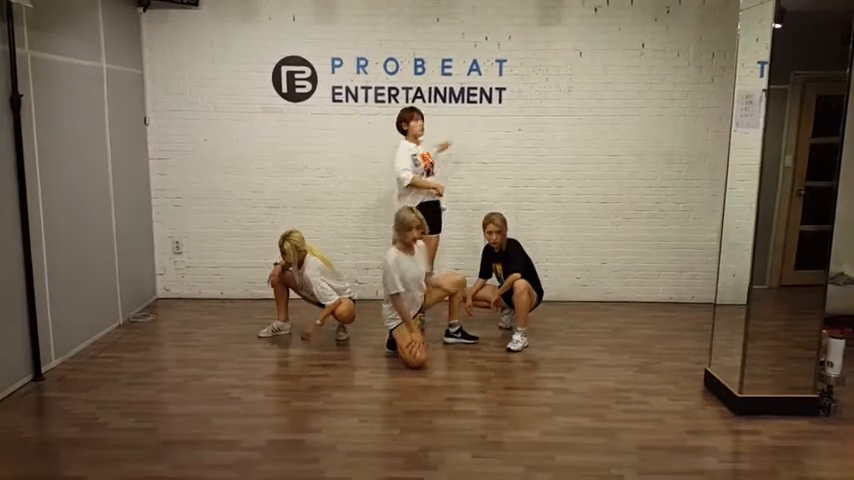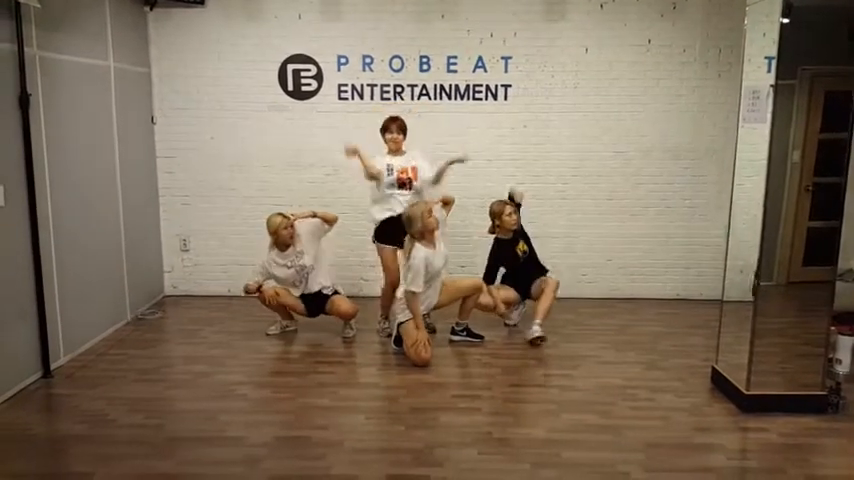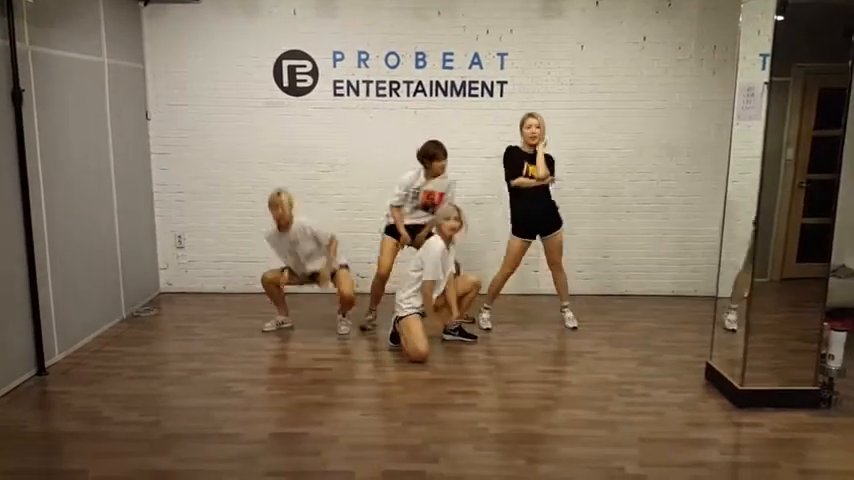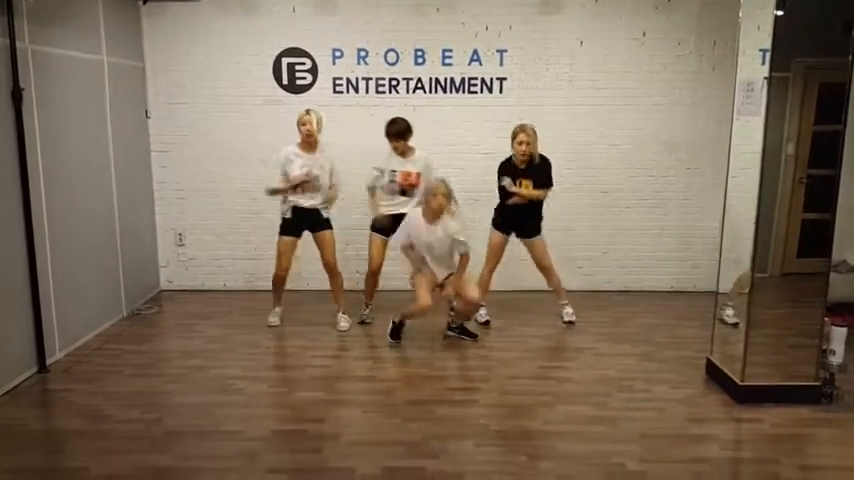
dt=1s
person 1, frame 1
left shoulder: (423, 148)
right shoulder: (403, 148)
right elbow: (406, 178)
left wrist: (439, 150)
right wrist: (434, 184)
left hip: (432, 206)
right hip: (412, 209)
left knee: (428, 265)
person 1, frame 2
left shoulder: (416, 159)
right shoulder: (379, 161)
left elbow: (433, 179)
right elbow: (372, 176)
left wrist: (446, 164)
right wrist: (359, 154)
right hip: (387, 222)
right knee: (392, 280)
left ankle: (422, 315)
right ankle: (384, 319)
person 1, frame 3
left shoulder: (448, 183)
right shoulder: (411, 178)
right elbow: (395, 205)
left wrist: (424, 233)
right wrist: (403, 233)
left hip: (423, 228)
right hip: (398, 225)
right knee: (383, 272)
right ankle: (371, 313)
person 1, frame 4
left shoulder: (423, 161)
right shoulder: (386, 161)
right elbow: (372, 187)
right wrist: (376, 211)
left hip: (409, 215)
right hip: (384, 216)
right knee: (374, 267)
right ankle: (367, 307)
person 2, frame 1
left shoulder: (513, 247)
right shoulder: (488, 250)
left elbow: (516, 275)
right elbow: (483, 277)
left wrist: (498, 294)
right wrist: (469, 296)
left hip: (530, 294)
right hip: (507, 293)
left knee: (520, 284)
right knee: (466, 294)
left ankle: (521, 335)
right ankle: (508, 310)
person 2, frame 2
left shoulder: (516, 226)
right shoulder: (498, 249)
left elbow: (515, 195)
right elbow: (488, 280)
left wrist: (514, 195)
right wrist: (498, 303)
left hip: (536, 281)
right hip: (513, 286)
left knee: (552, 282)
right knee: (482, 302)
left ankle: (536, 327)
right ankle: (516, 305)
person 2, frame 3
left shoulder: (547, 159)
right shoulder: (512, 153)
left elbow: (542, 175)
right elbow: (515, 181)
left wrist: (540, 150)
right wrist: (542, 181)
left hip: (549, 218)
right hip: (522, 221)
left knee: (556, 266)
right knee: (507, 270)
left ankle: (566, 310)
right ankle: (485, 310)
person 2, frame 4
left shoulder: (542, 163)
right shoulder: (505, 167)
left elbow: (542, 194)
right elbow: (508, 199)
left wrist: (516, 190)
right wrist: (529, 195)
left hip: (530, 222)
right hip: (504, 221)
left knee: (546, 267)
right knee: (490, 265)
left ankle: (565, 305)
right ankle: (479, 307)
person 3, frame 1
left shoulder: (420, 246)
right shoulder: (392, 259)
left elbow: (423, 277)
right elbow: (396, 299)
left wrist: (438, 284)
right wrist: (414, 331)
left hip: (418, 300)
right hip: (398, 314)
left knee: (459, 280)
right knee: (417, 360)
left ankle: (453, 330)
right ankle: (397, 338)
person 3, frame 2
left shoulder: (435, 230)
right shoulder: (419, 256)
left elbow: (450, 201)
right elbow: (411, 295)
left wrist: (439, 200)
right wrist: (421, 329)
left hip: (433, 294)
right hip: (410, 308)
left knee: (477, 285)
right knee: (422, 358)
left ankle: (459, 329)
right ankle: (403, 332)
person 3, frame 3
left shoulder: (450, 244)
right shoulder: (435, 246)
left elbow: (449, 280)
right elbow: (427, 285)
left wrist: (454, 310)
right wrist: (431, 316)
left hip: (431, 298)
right hip: (410, 303)
left knee: (473, 282)
right knee: (419, 354)
left ankle: (452, 328)
right ankle: (400, 327)
person 3, frame 4
left shoulder: (451, 224)
right shoulder: (413, 217)
left elbow: (464, 256)
right elbow: (404, 245)
left wrist: (453, 284)
right wrist: (417, 266)
left hip: (450, 271)
right hip: (424, 270)
left knee: (474, 300)
right knee: (424, 305)
left ankle: (456, 325)
right ankle: (398, 320)
person 4, frame 1
left shoulder: (311, 271)
right shoulder: (299, 256)
left elbow: (334, 301)
right elbow: (287, 262)
left wrist: (315, 324)
right wrist: (279, 266)
left hip: (340, 297)
right hip: (318, 293)
left knee: (343, 314)
right knee: (279, 275)
left ankle: (343, 325)
right ankle: (282, 322)
person 4, frame 2
left shoulder: (306, 235)
right shoulder: (270, 261)
left elbow: (333, 219)
right elbow: (248, 287)
left wrist: (311, 214)
right wrist: (261, 288)
left hip: (325, 294)
right hip: (302, 301)
left knee: (348, 311)
right knee: (265, 295)
left ankle: (348, 321)
right ankle: (287, 320)
person 4, frame 3
left shoulder: (305, 225)
right shoulder: (272, 236)
left elbow: (333, 240)
right elbow: (288, 259)
left wrist: (328, 269)
right wrist: (286, 272)
left hip: (331, 265)
right hip: (304, 272)
left knee: (347, 295)
right knee: (267, 278)
left ankle: (342, 316)
right ankle: (283, 317)
person 4, frame 4
left shoulder: (325, 156)
right shoulder: (287, 154)
left elbow: (334, 187)
right elbow: (272, 189)
left wrist: (332, 195)
right wrist: (291, 183)
left hip: (318, 212)
right hip: (293, 213)
left knee: (331, 265)
right knee: (281, 270)
left ankle: (341, 313)
right ankle: (276, 308)
